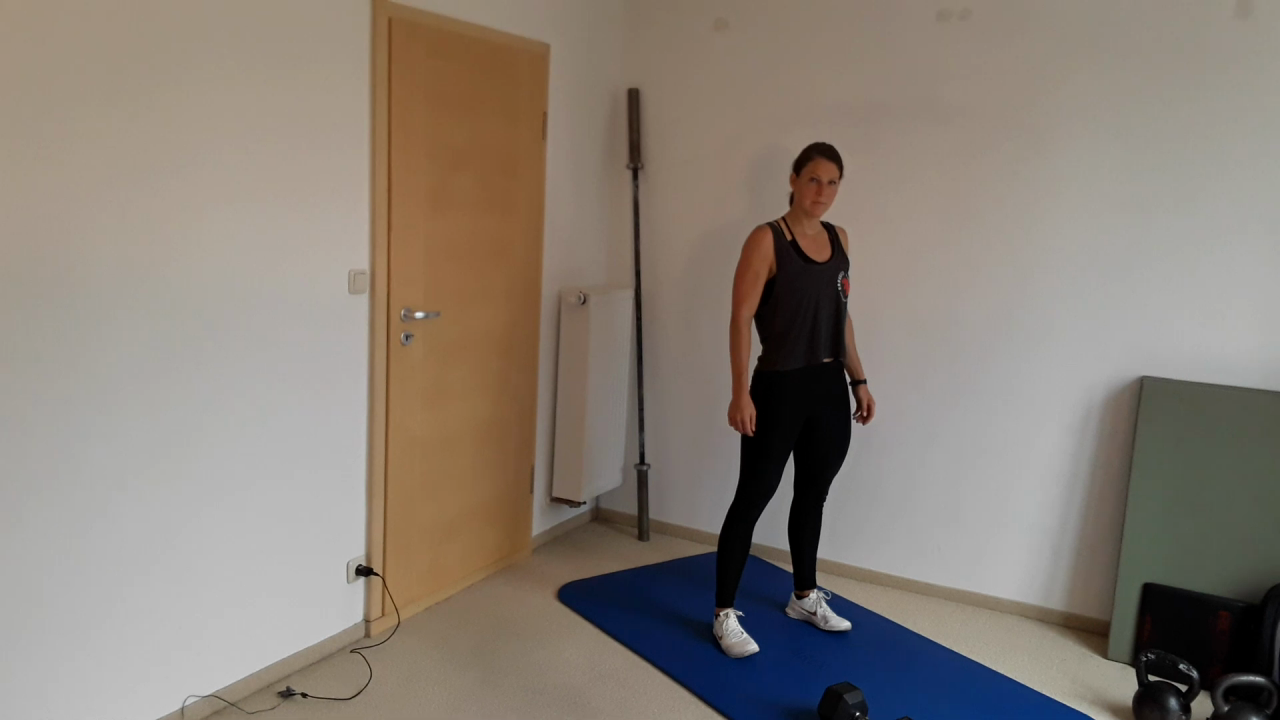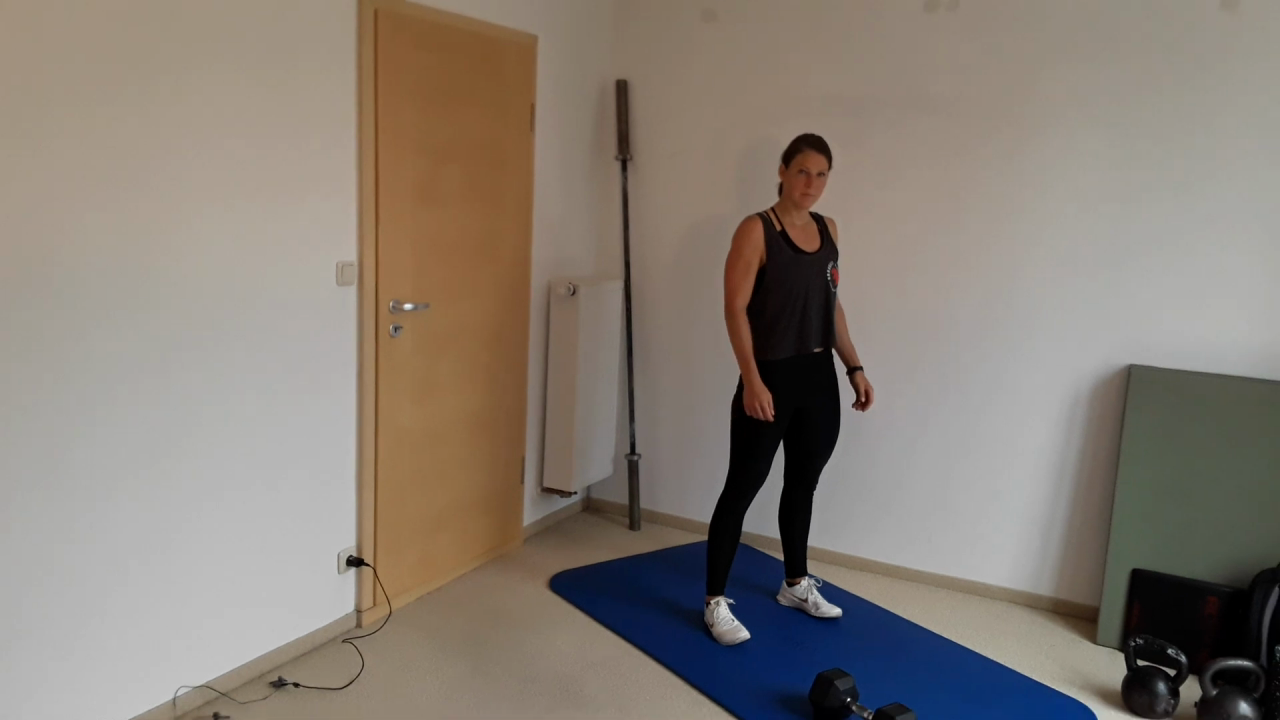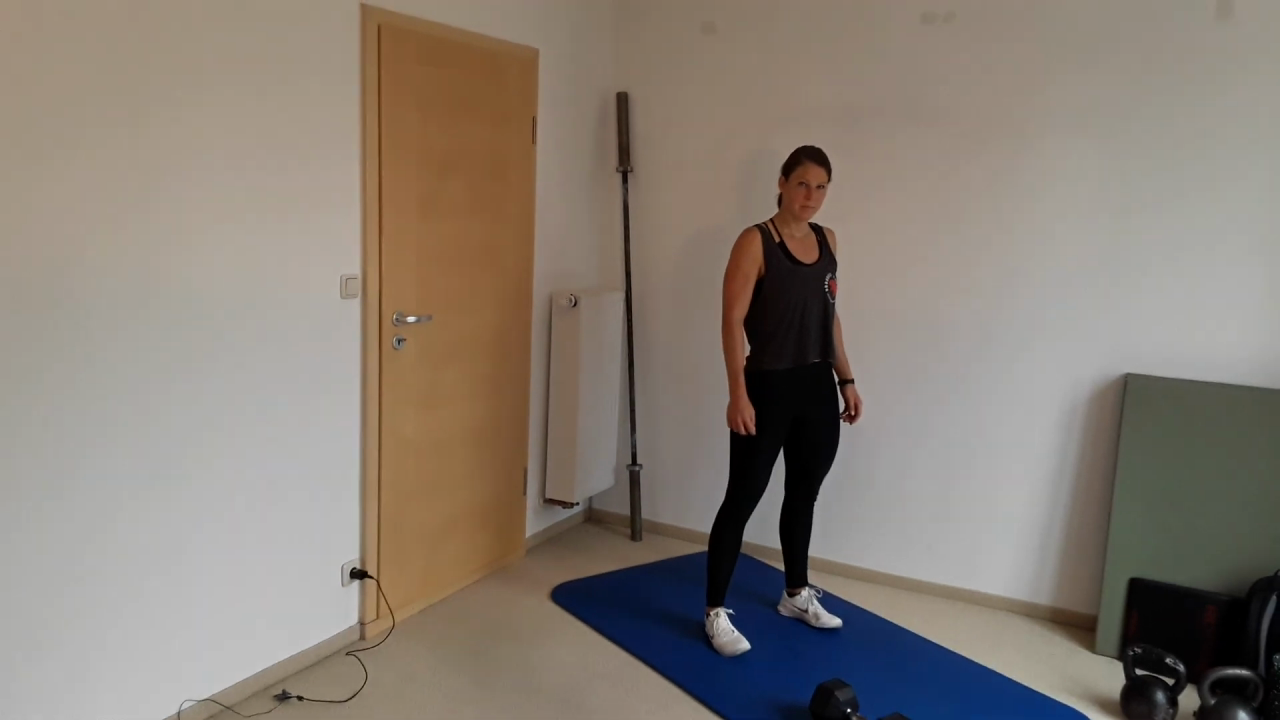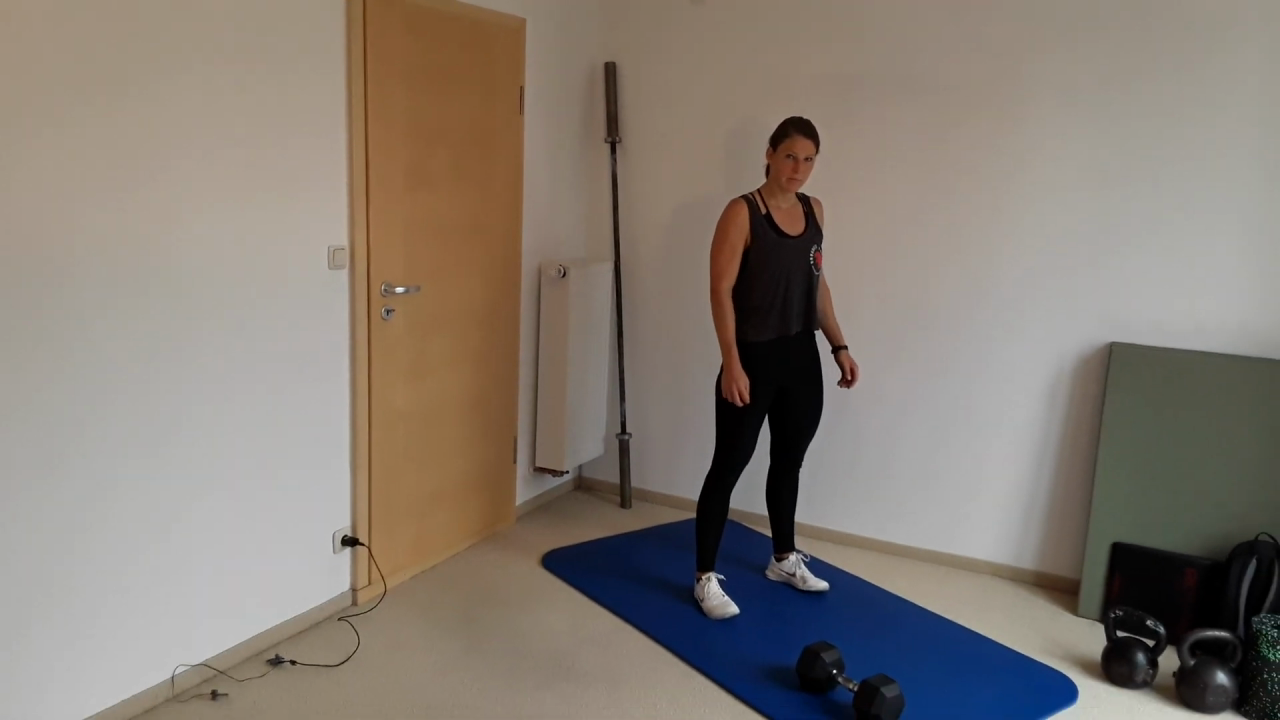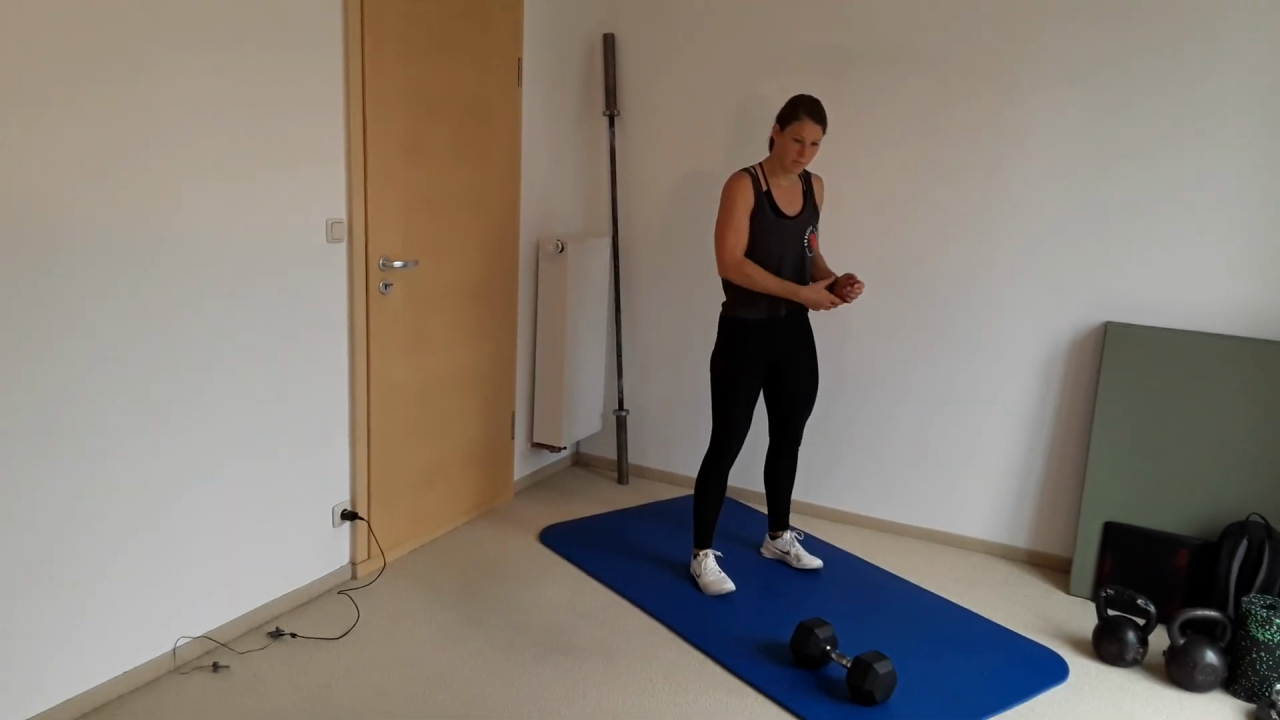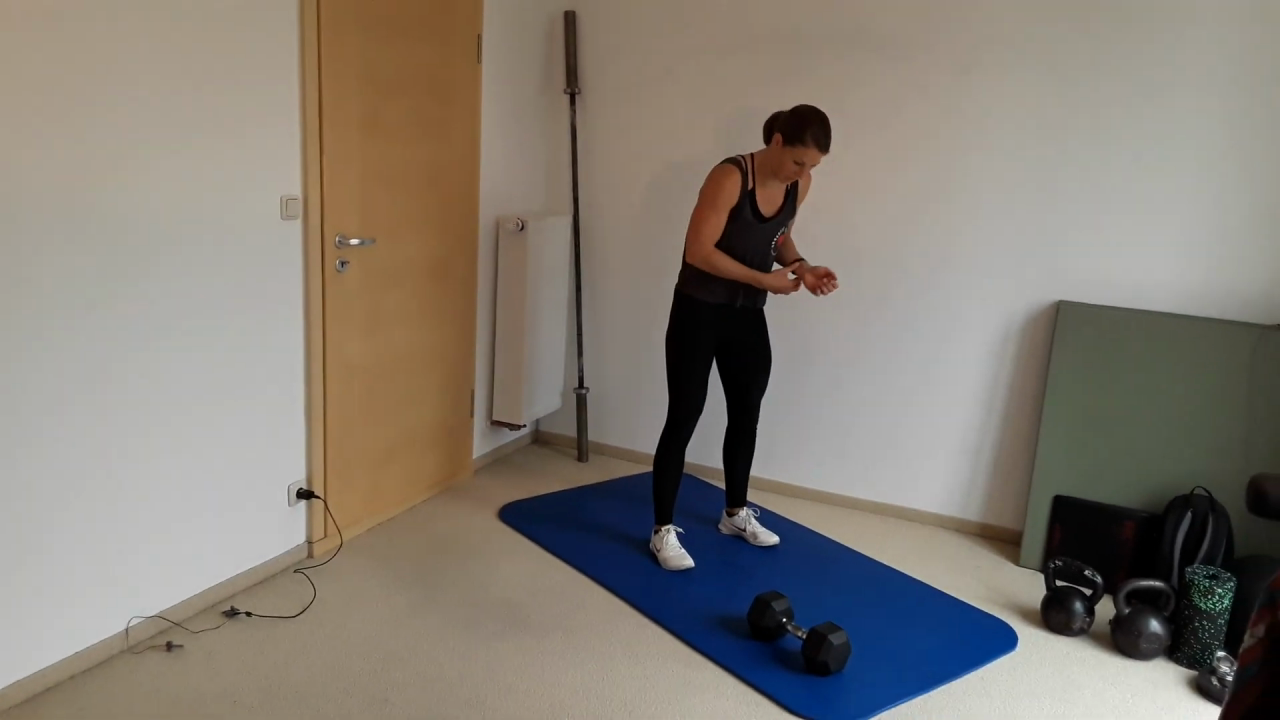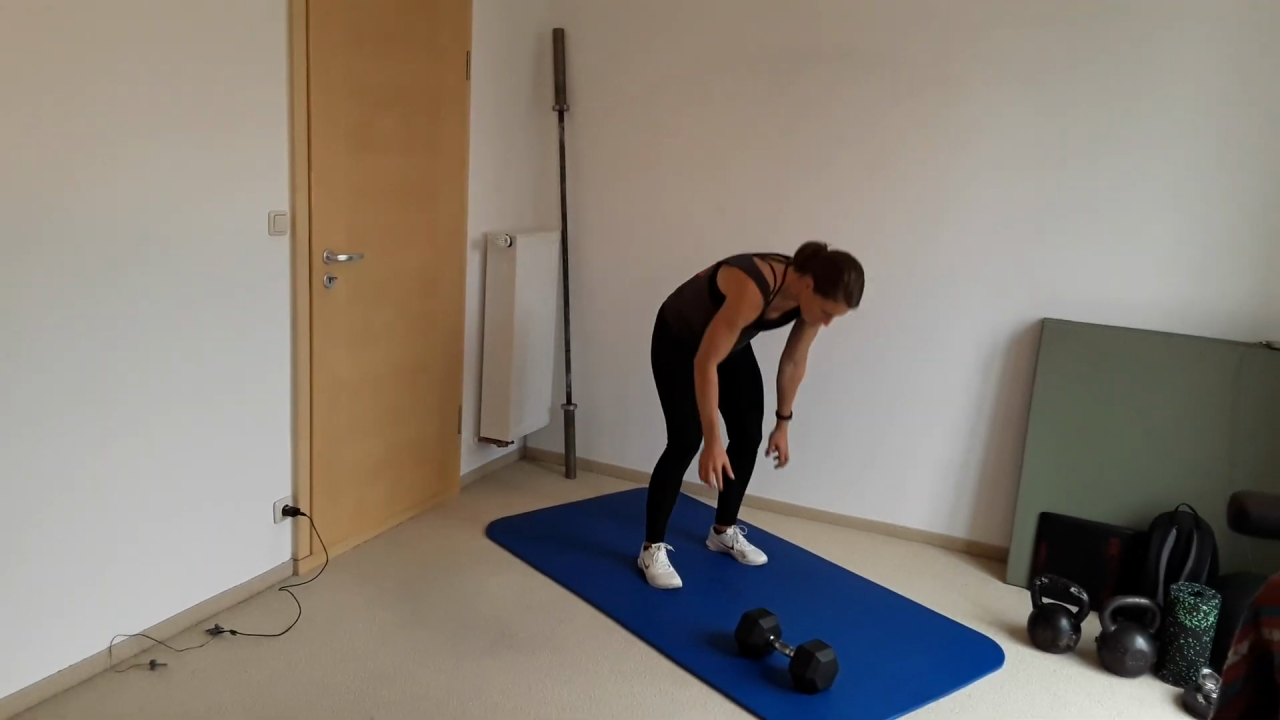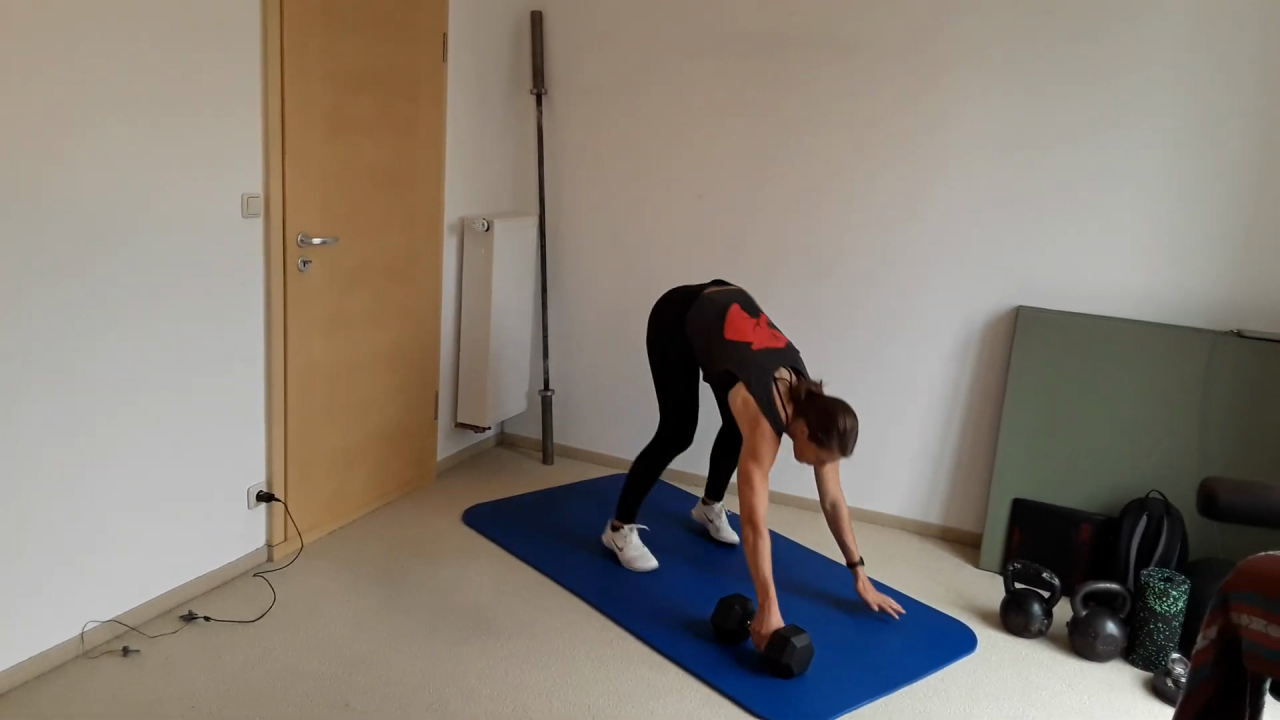
dt=0.4s
person 1, frame 1
left shoulder: (839, 239)
right shoulder: (766, 240)
right elbow: (741, 318)
left wrist: (859, 381)
right wrist: (740, 392)
left hip: (829, 388)
right hip: (780, 387)
left knee: (813, 496)
right knee: (752, 499)
left ankle: (805, 596)
right ankle: (725, 613)
person 1, frame 2
left shoulder: (828, 229)
right shoulder: (756, 230)
right elbow: (735, 309)
left wrist: (855, 368)
right wrist: (752, 380)
left hip: (819, 378)
right hip: (772, 377)
left knee: (803, 484)
right knee: (742, 489)
left ankle: (796, 584)
right ankle: (715, 601)
person 1, frame 3
left shoulder: (827, 239)
right shoulder: (755, 241)
right elbow: (733, 320)
left wrist: (846, 380)
right wrist: (738, 393)
left hip: (818, 388)
right hip: (769, 387)
left knee: (804, 495)
right knee: (742, 498)
left ankle: (797, 594)
right ankle: (716, 612)
person 1, frame 4
left shoulder: (814, 210)
right shoulder: (741, 213)
right elbow: (721, 292)
left wrist: (839, 346)
right wrist: (731, 363)
left hip: (801, 356)
right hip: (755, 357)
left knee: (789, 462)
right knee: (729, 466)
left ankle: (784, 559)
right ankle: (706, 577)
person 1, frame 5
left shoulder: (814, 187)
right shoulder: (744, 185)
right elbow: (730, 263)
left wrist: (833, 280)
right wrist: (801, 293)
left hip: (794, 335)
right hip: (745, 333)
left knee: (788, 439)
right knee: (726, 445)
left ankle: (779, 537)
right ankle: (702, 554)
person 1, frame 6
left shoulder: (799, 184)
right shoulder: (730, 177)
right elbow: (698, 251)
left wrist: (801, 269)
right wrist: (765, 280)
left hip: (748, 315)
right hip: (698, 312)
left knee: (746, 416)
right knee: (683, 419)
left ankle: (736, 514)
right ankle: (663, 530)
person 1, frame 7
left shoulder: (810, 294)
right shoulder: (752, 290)
left elbow: (794, 359)
right elbow: (706, 362)
left wrist: (783, 422)
right wrist: (712, 442)
left hip: (731, 348)
right hip: (678, 341)
left knee: (749, 439)
right knee: (686, 442)
left ankle: (724, 530)
right ankle: (653, 549)
person 1, frame 8
left shoulder: (813, 406)
right shoulder: (765, 420)
left elbow: (832, 499)
right elbow: (754, 524)
left wrist: (859, 574)
right wrist: (768, 608)
right hip: (678, 318)
right knee: (678, 433)
left ankle: (710, 507)
right ankle: (620, 528)
